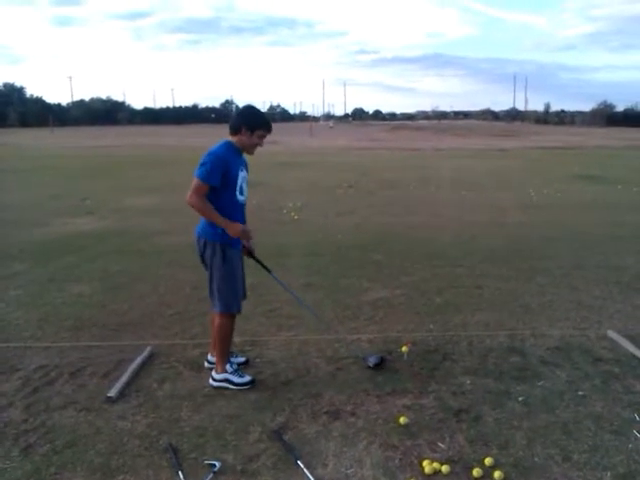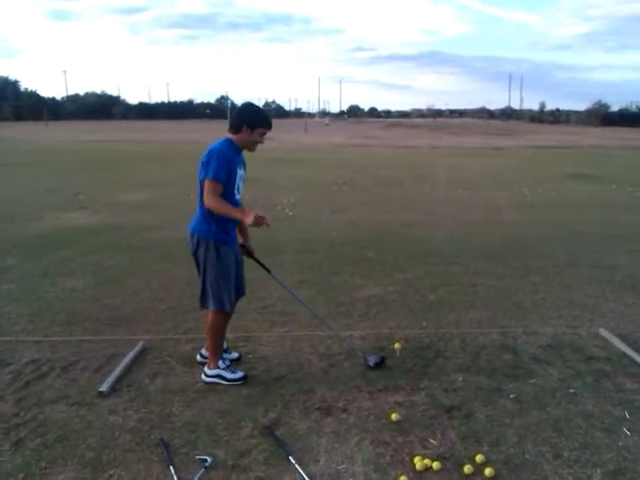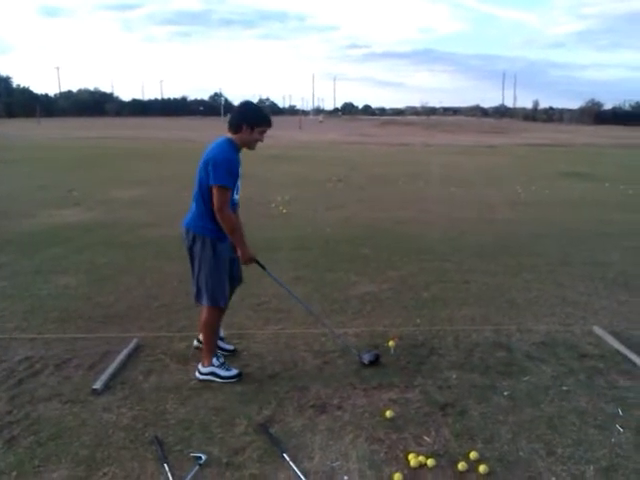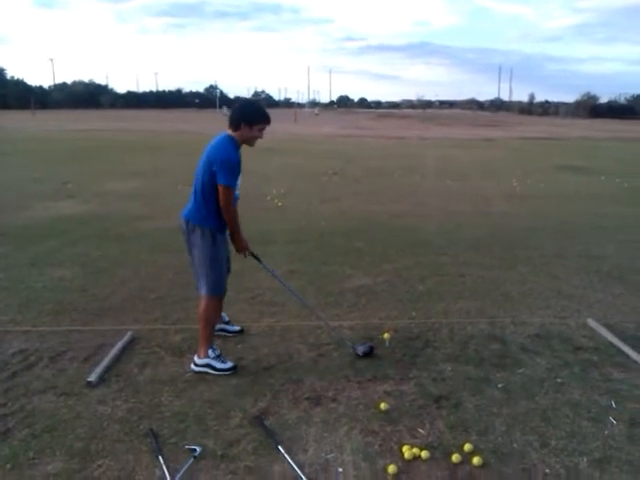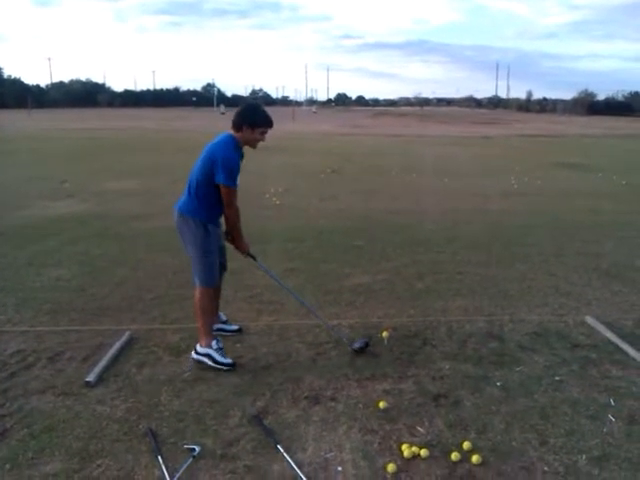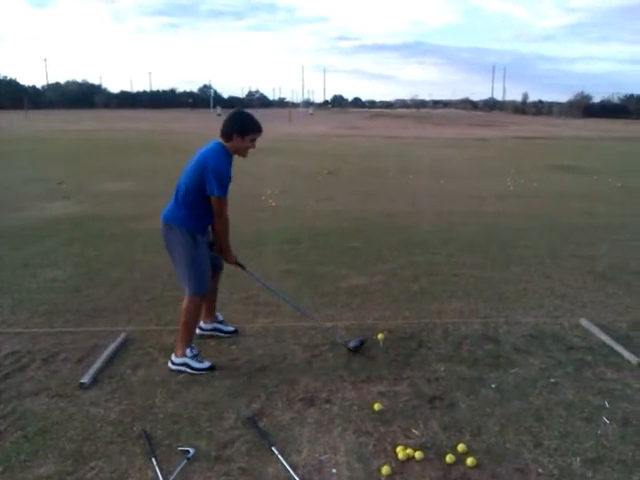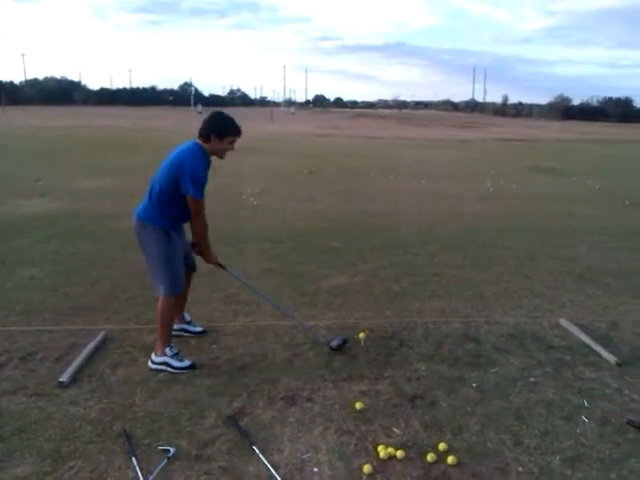
dt=0.3s
person 1, frame 1
left shoulder: (239, 159)
right shoulder: (218, 157)
right elbow: (194, 197)
left wrist: (243, 236)
right wrist: (227, 226)
left hip: (230, 241)
right hip: (217, 242)
left knee: (224, 302)
right knee: (227, 306)
left ankle: (216, 353)
right ankle: (220, 370)
person 1, frame 2
left shoulder: (237, 156)
right shoulder: (219, 154)
right elbow: (211, 200)
left wrist: (243, 236)
right wrist: (246, 218)
left hip: (226, 237)
right hip: (211, 238)
left knee: (231, 296)
right knee: (219, 302)
left ankle: (212, 348)
right ankle: (213, 366)
person 1, frame 3
left shoulder: (230, 152)
right shoulder: (223, 156)
right elbow: (221, 209)
left wrist: (240, 239)
right wrist: (240, 245)
left hip: (218, 233)
right hip: (206, 234)
left knee: (230, 283)
right knee: (213, 298)
left ankle: (208, 335)
right ankle: (207, 363)
person 1, frame 4
left shoulder: (226, 143)
right shoulder: (227, 155)
right elbow: (227, 205)
left wrist: (235, 232)
right wrist: (238, 238)
left hip: (210, 222)
right hip: (203, 225)
left knee: (221, 274)
right knee: (211, 287)
left ankle: (216, 319)
right ankle: (204, 354)
person 1, frame 5
left shoulder: (230, 145)
right shoulder: (226, 154)
left elbow: (226, 201)
right elbow: (230, 204)
left wrist: (230, 230)
right wrist: (239, 238)
left hip: (205, 216)
right hip: (194, 218)
left knee: (217, 270)
right knee: (206, 279)
left ankle: (214, 319)
right ankle: (205, 344)
person 1, frame 6
left shoulder: (216, 151)
right shoulder: (218, 163)
right elbow: (220, 215)
left wrist: (218, 242)
right wrist: (226, 250)
left hip: (193, 223)
right hip: (182, 227)
left knee: (213, 268)
right knee: (196, 288)
left ankle: (208, 321)
right ankle: (181, 353)
person 1, frame 7
left shoulder: (193, 151)
right shoulder: (194, 163)
left elbow: (192, 211)
right elbow: (198, 216)
left wrist: (198, 242)
right wrist: (207, 251)
left hip: (168, 222)
right hip: (155, 226)
left knee: (186, 269)
right knee: (171, 287)
left ankle: (178, 321)
right ankle: (161, 353)
